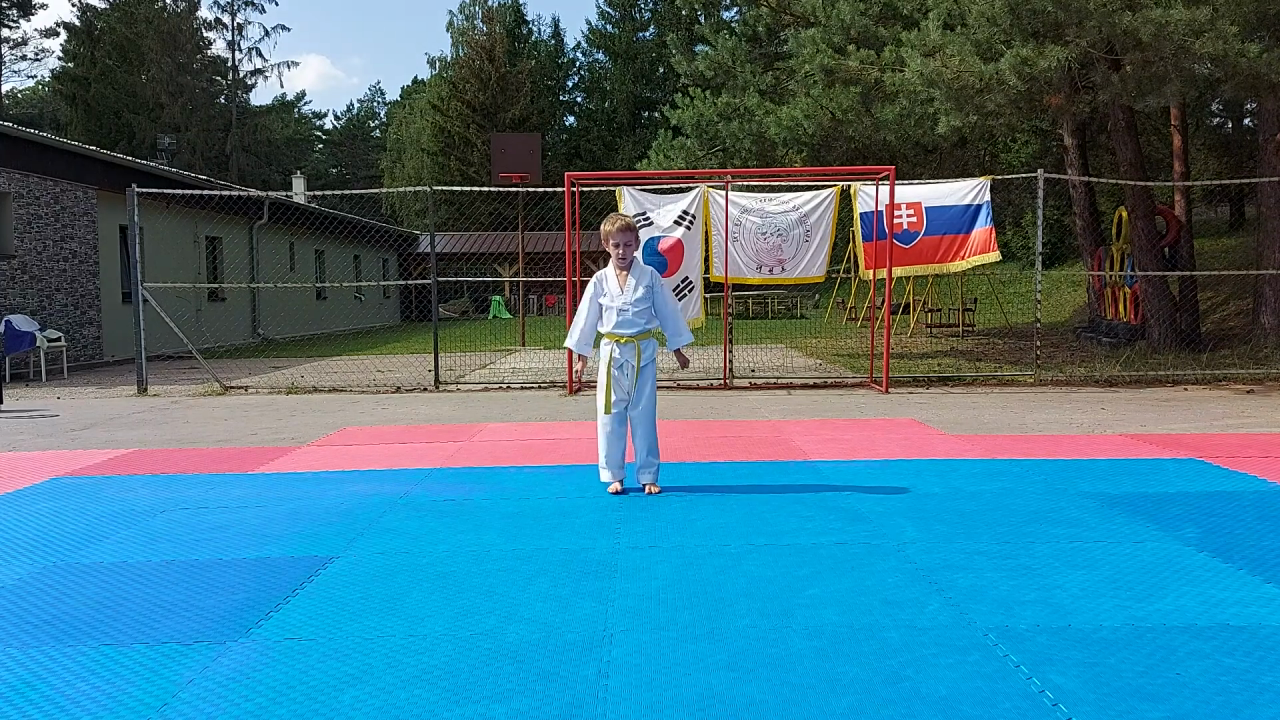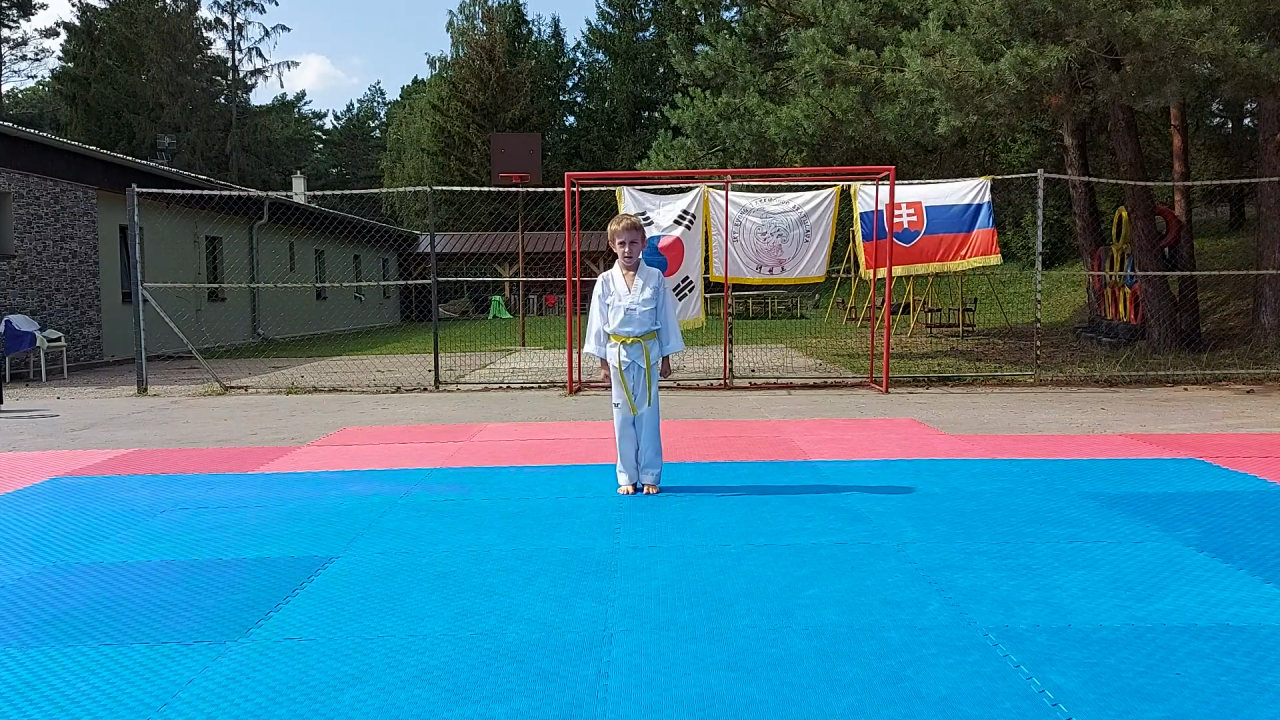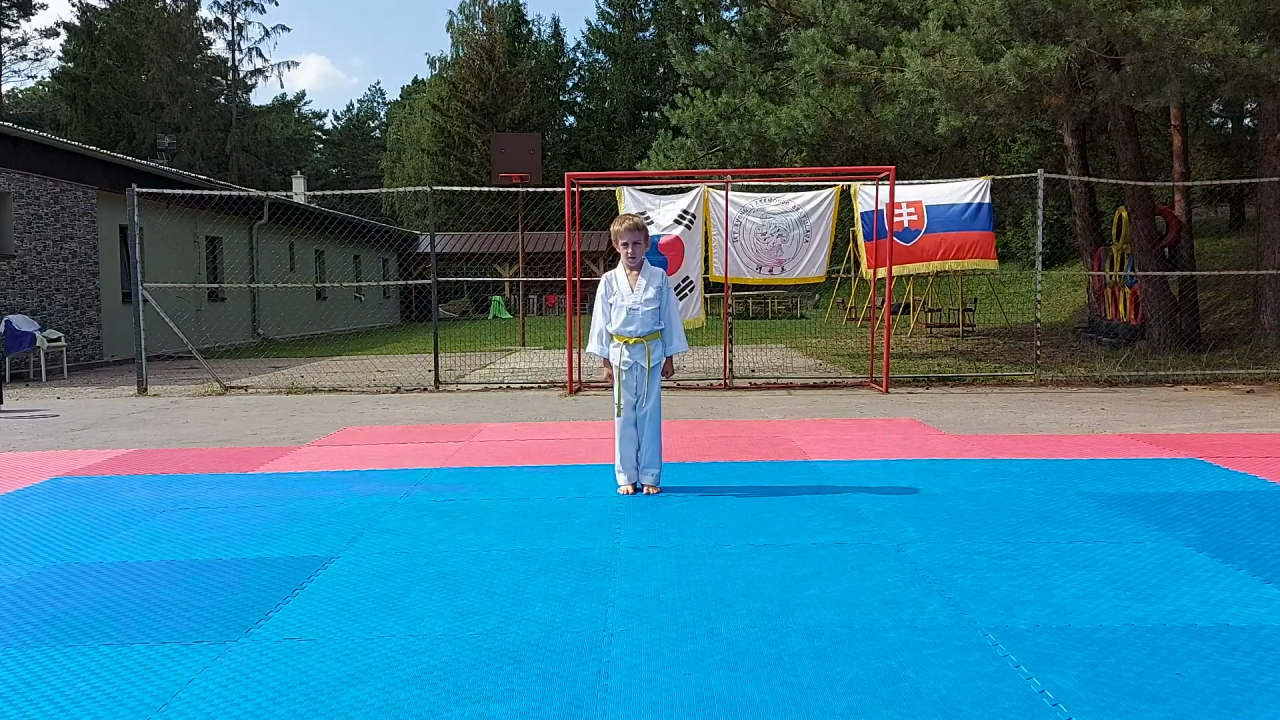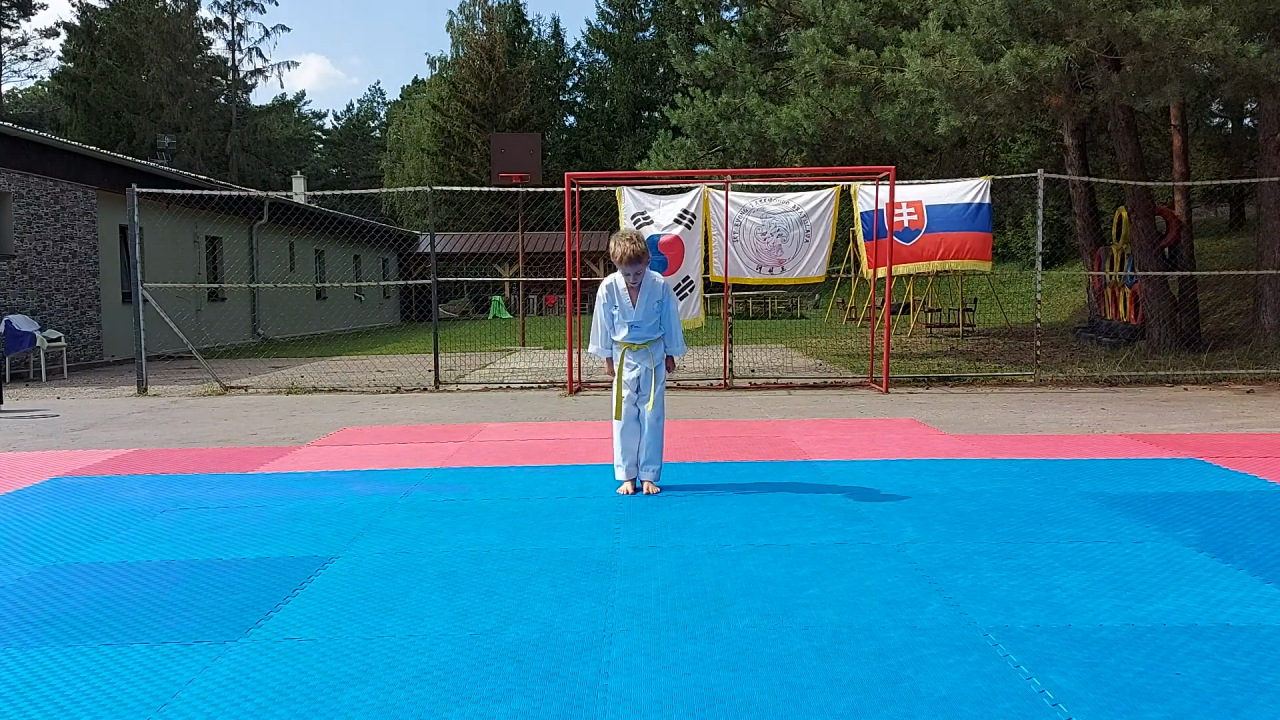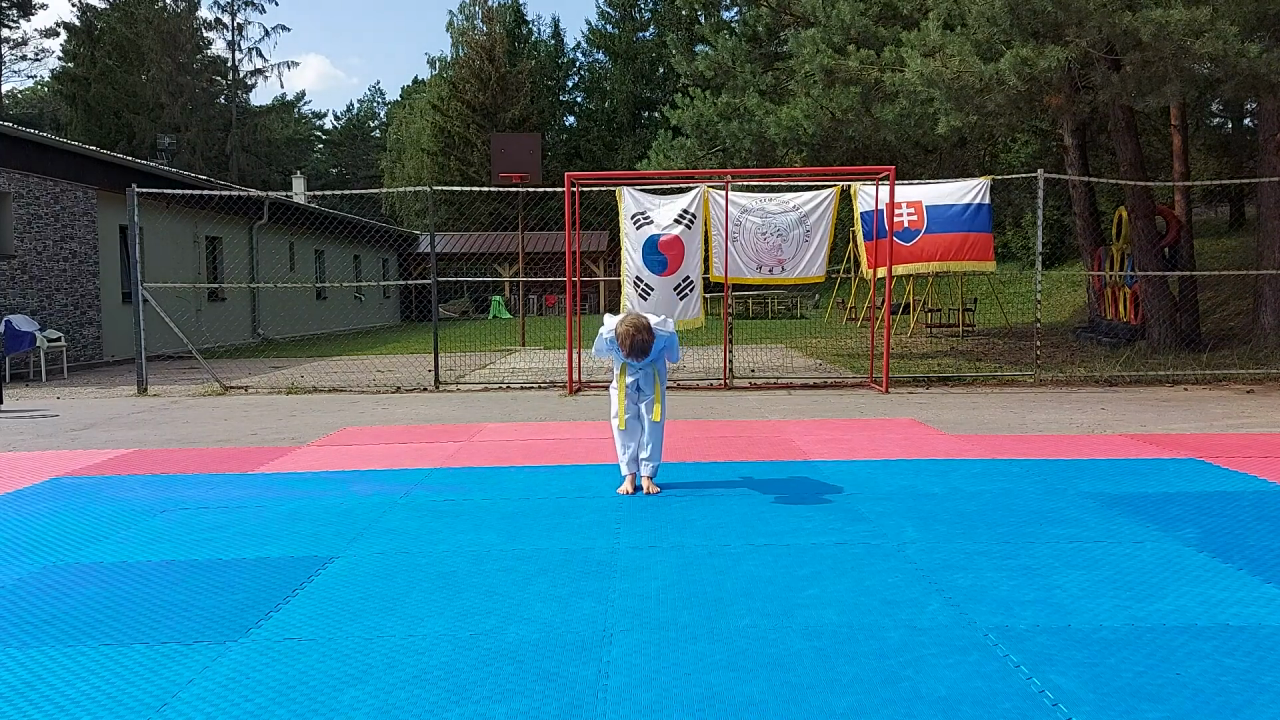
dt=0.3s
person 1, frame 1
left shoulder: (650, 277)
right shoulder: (599, 281)
left elbow: (669, 312)
right elbow: (586, 317)
left wrist: (678, 351)
right wrist: (581, 356)
left hip: (643, 352)
right hip: (613, 352)
left knee: (643, 415)
right knee: (610, 413)
left ankle: (648, 475)
right ankle: (613, 475)
person 1, frame 2
left shoulder: (655, 278)
right shoulder: (606, 281)
left elbow: (666, 319)
right elbow: (598, 322)
left wrist: (666, 357)
right wrist: (603, 362)
left hip: (648, 353)
right hip: (619, 354)
left knee: (648, 415)
right knee: (623, 416)
left ankle: (649, 476)
right ankle: (627, 477)
person 1, frame 3
left shoulder: (659, 278)
right shoulder: (609, 281)
left elbow: (670, 318)
right elbow: (601, 322)
left wrist: (669, 357)
right wrist: (606, 361)
left hip: (651, 354)
right hip: (621, 354)
left knee: (649, 415)
right knee: (624, 416)
left ankle: (649, 477)
right ankle: (627, 477)
person 1, frame 4
left shoulder: (660, 286)
right shoulder: (608, 289)
left elbow: (671, 326)
right elbow: (602, 328)
left wrist: (670, 357)
right wrist: (608, 361)
left hip: (653, 359)
right hip: (623, 360)
left knee: (652, 417)
right knee: (625, 417)
left ankle: (648, 475)
right ankle: (627, 475)
person 1, frame 5
left shoulder: (665, 333)
right shoulder: (608, 334)
left elbow: (673, 353)
left wrist: (657, 361)
left hip: (653, 369)
right hip: (624, 371)
left knee: (652, 417)
right knee: (623, 417)
left ankle: (647, 474)
right ankle: (630, 474)
